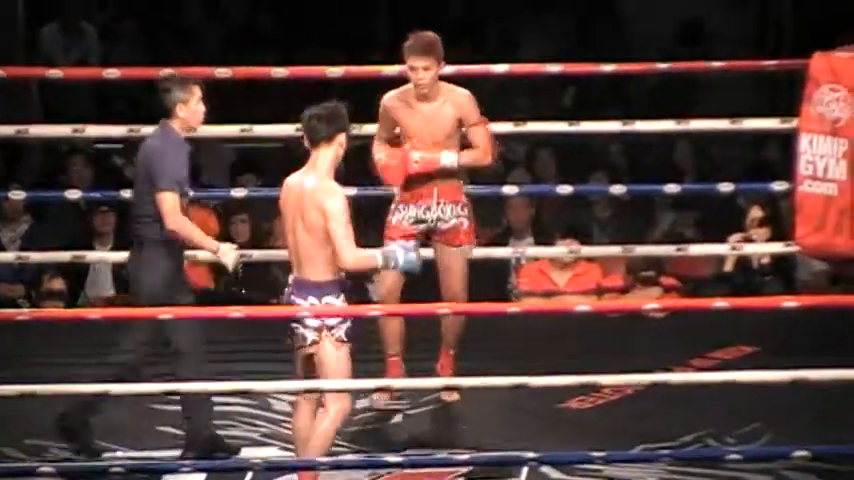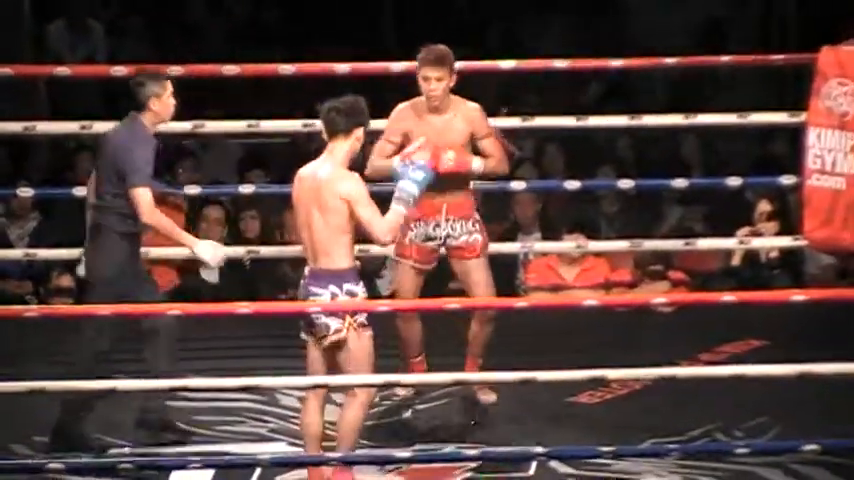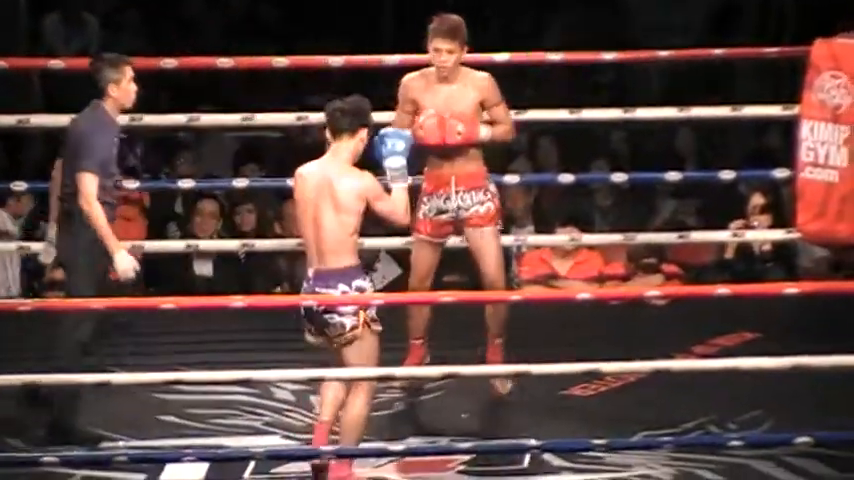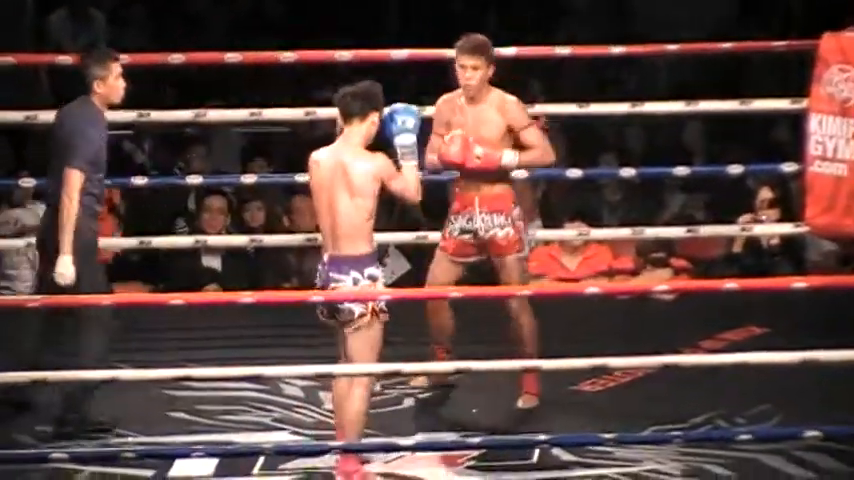
dt=0.2s
person 1, frame 1
left shoulder: (290, 184)
right shoulder: (330, 192)
right elbow: (348, 258)
right wrist: (388, 256)
left hip: (298, 293)
right hip: (323, 300)
left knee: (308, 396)
right knee: (338, 403)
person 1, frame 2
left shoulder: (303, 175)
right shoulder: (347, 181)
right elbow: (383, 233)
right wrist: (406, 194)
left hip: (312, 284)
right hip: (341, 288)
left knee: (317, 391)
right knee: (362, 390)
person 1, frame 3
left shoulder: (303, 174)
right shoulder: (360, 180)
right elbow: (402, 216)
right wrist: (397, 167)
left hip: (315, 282)
right hip: (348, 286)
left knee: (340, 371)
right knee: (362, 385)
left ankle: (322, 439)
person 1, frame 4
left shoulder: (317, 159)
right shoulder: (374, 163)
right elbow: (414, 194)
right wrist: (407, 145)
left hip: (330, 268)
right hip: (360, 273)
left knee: (349, 361)
right knee: (364, 376)
left ankle: (343, 447)
person 2, frame 1
left shoulder: (164, 142)
right shoulder: (167, 149)
right elbow: (172, 219)
right wrist: (217, 248)
left hip: (162, 259)
right hip: (156, 259)
left knee: (189, 346)
right knee: (134, 351)
left ankle: (200, 435)
right ankle: (75, 420)
person 2, frame 2
left shoulder: (126, 133)
right shoulder: (136, 144)
left elbow: (94, 186)
right elbow: (147, 214)
left wrist: (92, 236)
right wrist: (195, 244)
left hip: (115, 245)
right hip: (114, 249)
left knee: (159, 324)
right knee: (97, 340)
left ankle: (152, 411)
right ankle: (68, 428)
person 2, frame 3
left shoulder: (90, 120)
right shoulder: (99, 130)
left elbow: (60, 171)
right elbow: (88, 199)
left wrist: (58, 223)
right wrist: (117, 251)
left hip: (72, 230)
right hip: (84, 235)
left knee: (73, 323)
right knee: (77, 327)
right ankle: (62, 421)
person 2, frame 4
left shoulder: (74, 114)
right shoulder: (89, 126)
right elbow: (69, 195)
right wrist: (66, 255)
left hip: (55, 226)
right hip: (72, 229)
left knee: (45, 312)
right knee: (97, 320)
right ankle: (72, 411)
person 3, frame 1
left shoulder: (461, 100)
right shoulder: (392, 102)
left elbow: (487, 154)
right elbow: (379, 145)
left wrist: (440, 158)
right wrist: (386, 160)
left hip: (450, 201)
right hip: (409, 202)
left knee: (454, 296)
right knee: (387, 292)
left ankle: (445, 371)
right ankle: (394, 374)
person 3, frame 2
left shoulder: (472, 114)
right shoulder: (402, 115)
left elbow: (501, 164)
right elbow: (374, 168)
left wrist: (467, 165)
right wrist: (404, 162)
left hip: (463, 216)
right hip: (422, 216)
left knee: (486, 305)
right knee: (404, 304)
left ankle: (473, 372)
right ankle: (417, 371)
person 3, frame 3
left shoulder: (481, 82)
right shoulder: (412, 83)
left elbow: (507, 128)
right elbow: (398, 132)
left wrist: (474, 133)
right wrist: (418, 134)
left hip: (474, 188)
right hip: (434, 188)
left knee: (494, 282)
right knee: (419, 283)
left ankle: (495, 356)
right ankle: (416, 357)
person 3, frame 4
left shoulder: (509, 106)
right shoulder: (445, 106)
left elbow: (545, 155)
right elbow: (432, 159)
left wrist: (500, 158)
right wrist: (445, 156)
left hip: (500, 210)
right hip: (462, 209)
left knee: (517, 301)
right knee: (433, 295)
left ankle: (531, 378)
right ankle: (439, 361)
